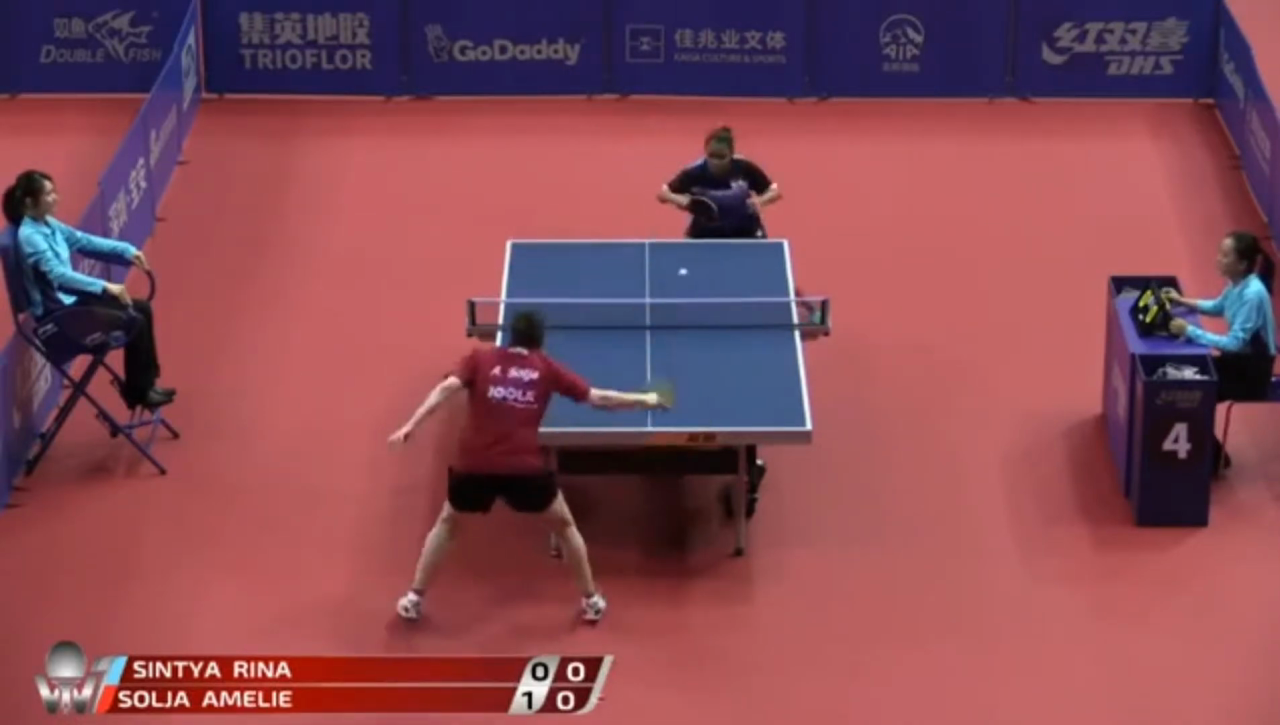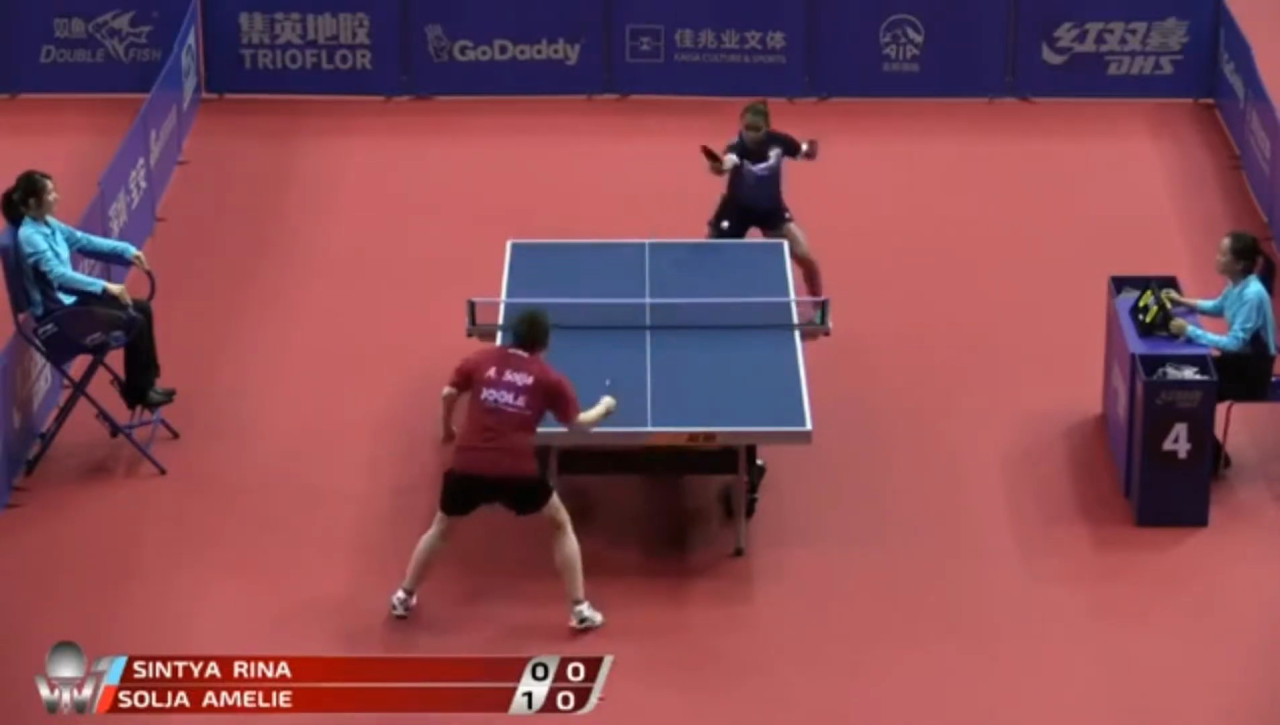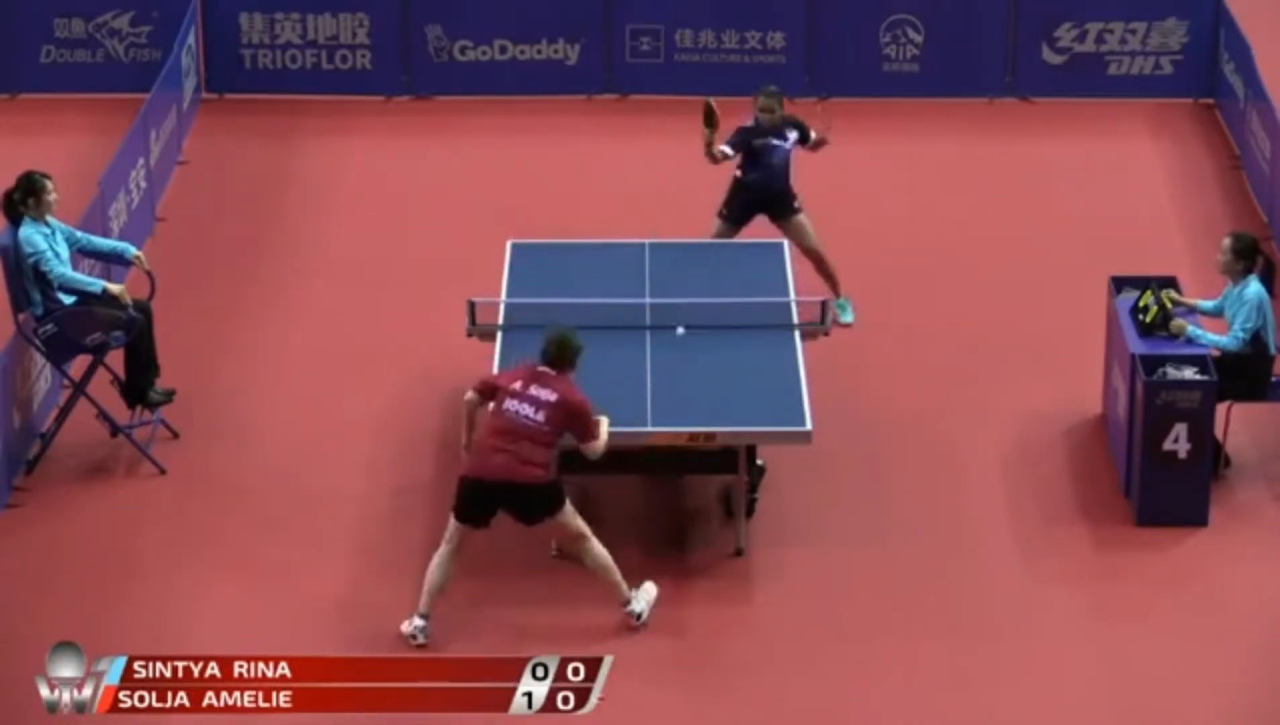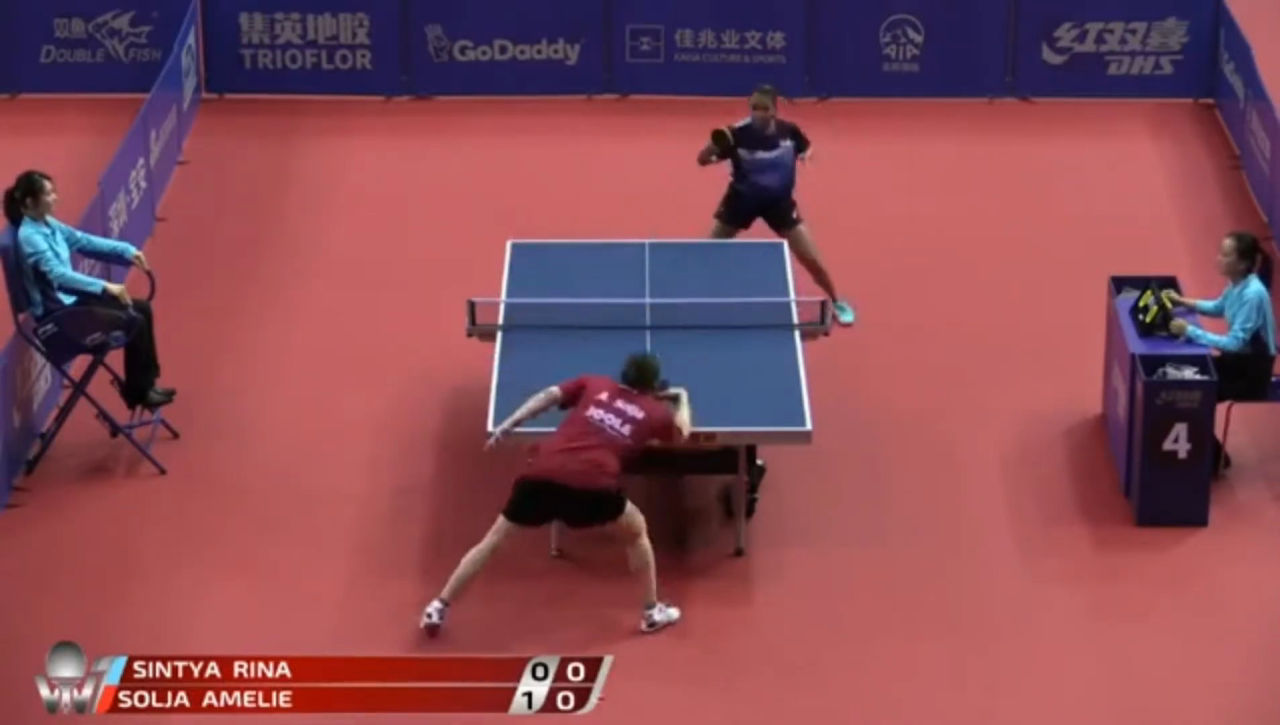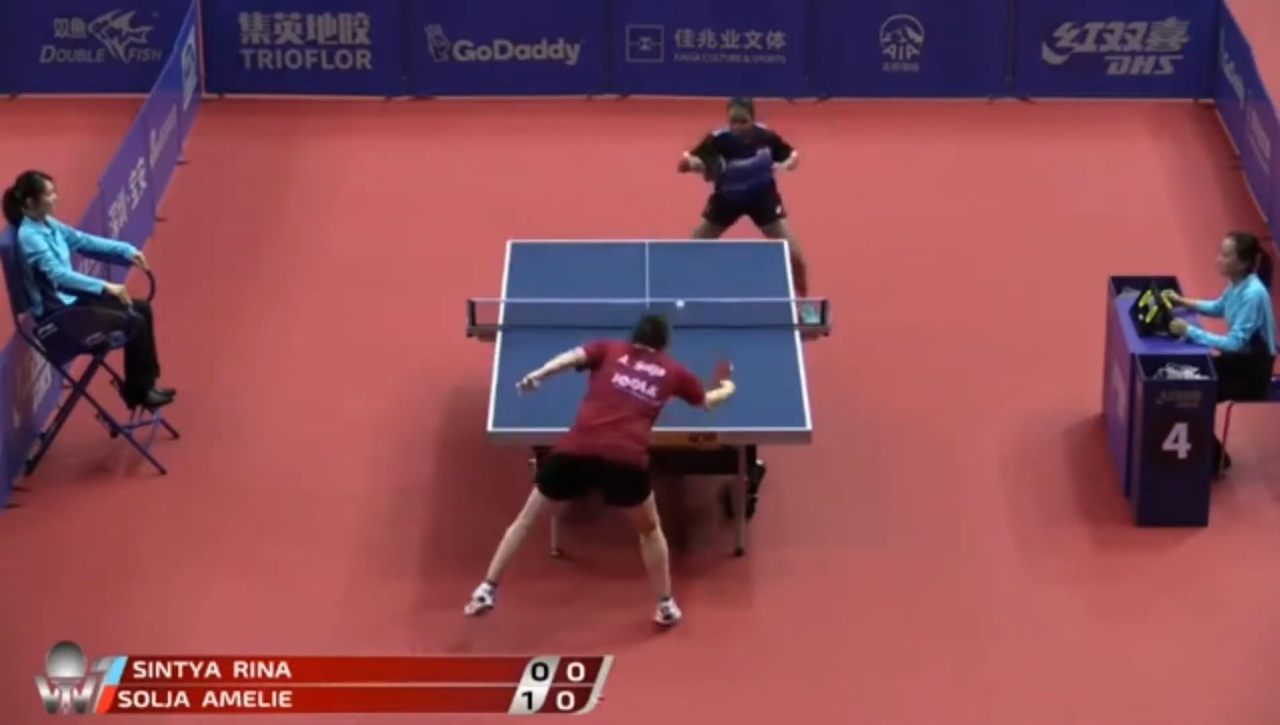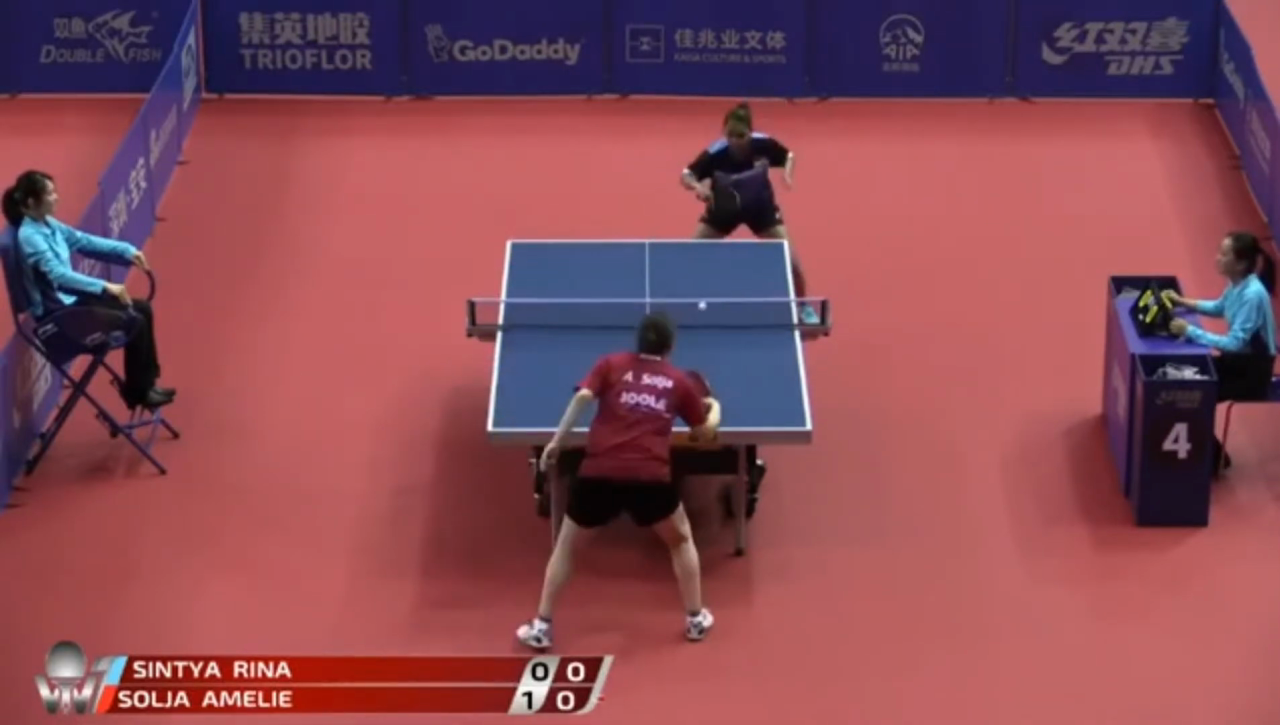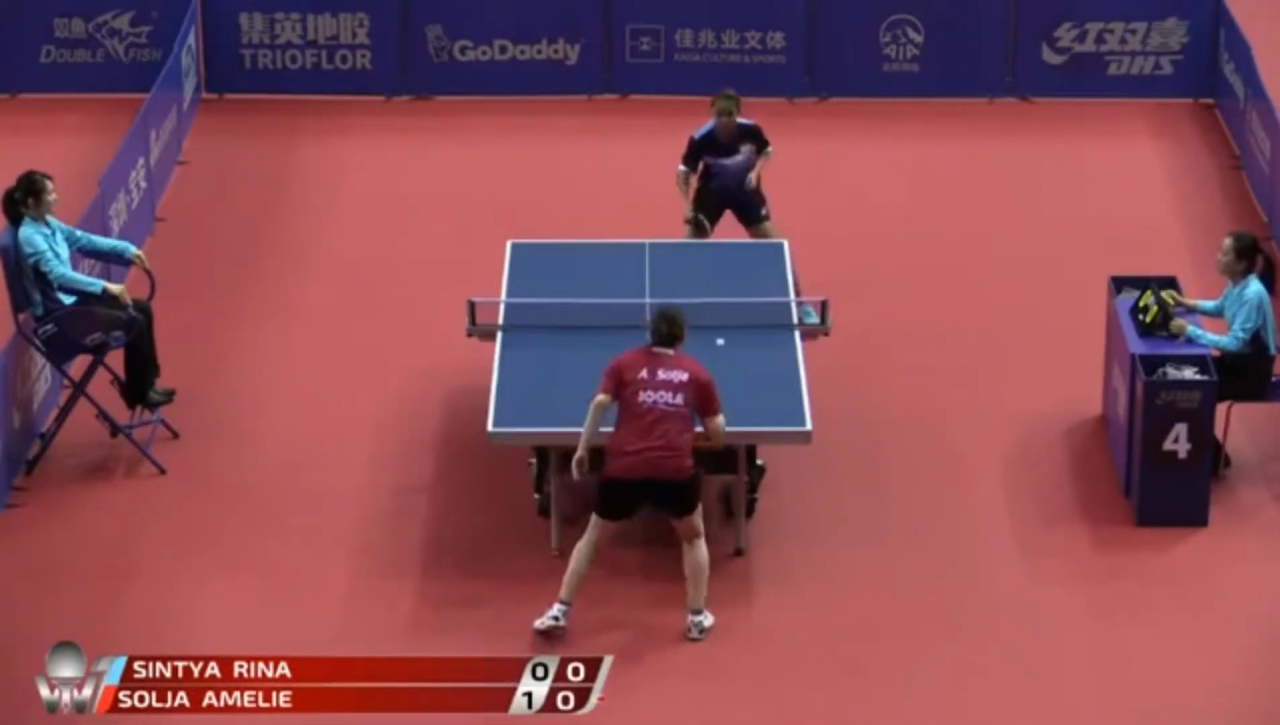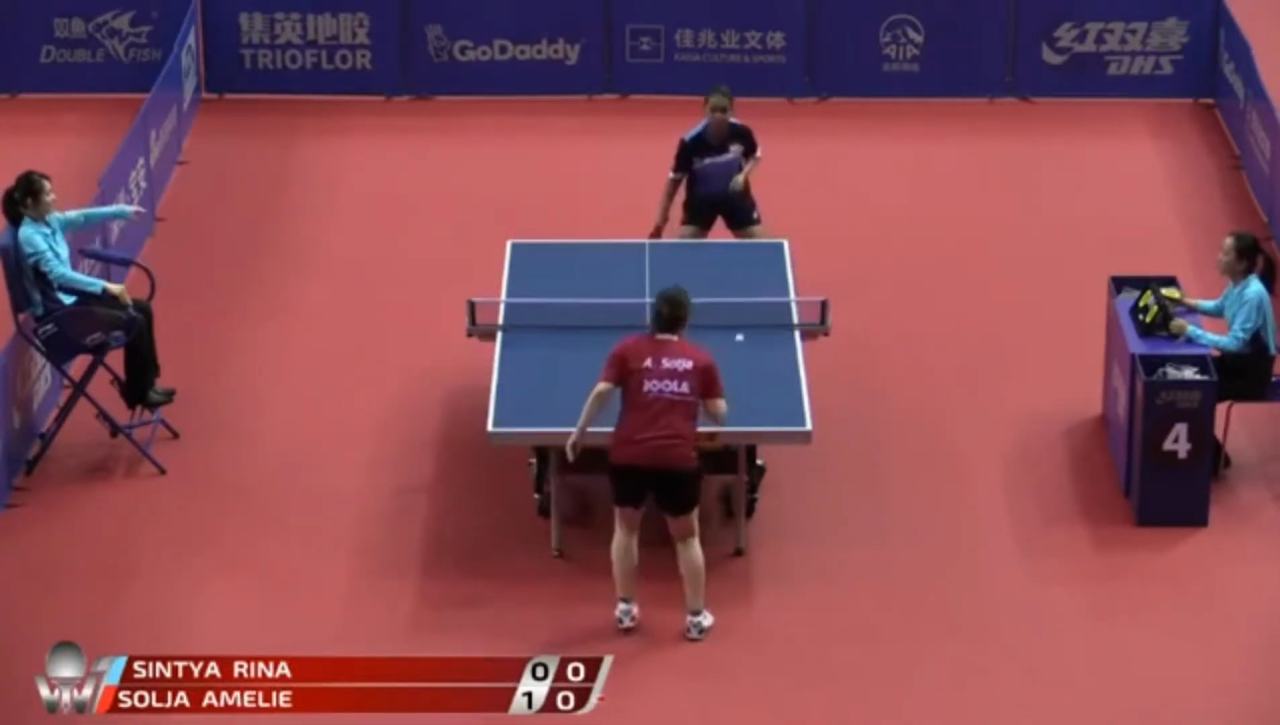
dt=0.2s
person 1, frame 1
left shoulder: (480, 358)
right shoulder: (548, 369)
left elbow: (447, 387)
right elbow: (597, 399)
left wrist: (411, 425)
right wrist: (645, 400)
left hip: (473, 464)
right hip: (524, 467)
left knee: (447, 522)
right knee: (564, 526)
left ankle: (414, 598)
right ankle: (590, 600)
person 1, frame 2
left shoulder: (481, 360)
right shoulder: (549, 378)
left elbow: (448, 394)
right elbow: (579, 424)
left wrist: (447, 427)
right wrist: (605, 406)
left hip: (467, 466)
right hip: (518, 471)
left knee: (440, 529)
right knee: (561, 527)
left ankle: (404, 596)
right ankle: (580, 609)
person 1, frame 3
left shoulder: (510, 376)
right shoulder: (572, 397)
left elbow: (470, 400)
right elbow: (593, 451)
left wrist: (468, 437)
right wrist: (603, 426)
left hip: (480, 474)
right hip: (530, 479)
left knee: (450, 545)
right knee: (582, 539)
left ankle: (420, 623)
right ankle: (632, 604)
person 1, frame 4
left shoulder: (593, 385)
right shoulder: (655, 413)
left elbow: (551, 394)
right elbow: (681, 433)
left wrist: (505, 426)
right wrist: (683, 400)
left hip: (544, 474)
right hip: (593, 485)
left knee: (493, 540)
right knee: (636, 533)
left ankle: (439, 607)
right ankle: (653, 612)
person 1, frame 5
left shoulder: (608, 350)
right shoulder: (673, 372)
left elbow: (576, 356)
right elbow: (708, 400)
left wrist: (539, 374)
right wrist: (728, 388)
left hip: (576, 449)
right hip: (627, 458)
left knee: (527, 517)
right knee: (649, 529)
left ankle: (487, 589)
right ankle: (666, 606)
person 1, frame 6
left shoulder: (611, 364)
right shoulder: (681, 382)
left elbow: (582, 398)
right elbow: (705, 431)
left wrist: (556, 441)
right wrist: (714, 408)
left hip: (599, 471)
right hip: (650, 476)
left knee: (565, 544)
right knee: (681, 540)
left ankle: (541, 625)
right ankle: (695, 618)
person 1, frame 7
left shoulder: (625, 363)
right shoulder: (698, 374)
left elbow: (600, 403)
right elbow: (716, 431)
left wrist: (582, 448)
right wrist: (719, 421)
left hip: (623, 469)
right hip: (675, 471)
left knee: (592, 536)
right knee: (694, 538)
left ankle: (559, 610)
right ankle: (697, 617)
person 1, frame 8
left shoulder: (628, 349)
right shoulder: (702, 360)
left elbow: (601, 391)
right elbow: (719, 414)
left wrist: (578, 432)
right wrist: (696, 402)
left hip: (628, 457)
right hip: (677, 460)
left knee: (625, 529)
right knee: (687, 538)
left ankle: (625, 608)
right ankle: (696, 617)
person 2, frame 1
left shoulder: (745, 168)
right shoulder: (695, 172)
left elbow: (773, 190)
right elbow: (664, 192)
left wrist: (760, 201)
right wrist: (680, 200)
left hip: (745, 230)
right hip: (705, 232)
left ankle: (808, 308)
person 2, frame 2
left shoulder: (778, 139)
right shoulder: (736, 147)
left elbow: (807, 155)
right elbow: (724, 165)
left wrist: (811, 149)
right wrist: (720, 166)
left hip: (771, 210)
right hip: (737, 210)
left knee: (806, 258)
left ankle: (818, 310)
person 2, frame 3
left shoulder: (791, 124)
right shoulder: (746, 132)
left elbow: (813, 144)
right elbow: (718, 157)
left wrist: (820, 140)
right wrist: (709, 144)
left hip: (780, 194)
right hip: (746, 193)
left knee: (814, 251)
left ankle: (839, 301)
person 2, frame 4
left shoulder: (789, 131)
right shoulder: (737, 133)
left elbow: (806, 150)
right elbow: (703, 160)
left wrist: (804, 158)
right wrist: (709, 151)
left hip: (779, 200)
right hip: (742, 198)
left knee: (810, 258)
left ankle: (837, 303)
person 2, frame 5
left shoulder: (766, 136)
right shoulder: (716, 141)
left elbow: (793, 156)
right elbow: (683, 165)
left wrist: (784, 166)
right wrist: (693, 162)
left hip: (763, 200)
right hip: (725, 199)
left knee: (794, 255)
left ankle: (804, 304)
person 2, frame 6
left shoulder: (765, 144)
right shoulder: (714, 154)
left elbow: (788, 157)
right elbow: (686, 176)
left wrist: (787, 174)
right wrist: (698, 188)
left hip: (760, 205)
right hip: (724, 207)
left knee: (790, 261)
left ankle: (803, 306)
person 2, frame 7
left shoulder: (751, 130)
right shoulder: (700, 139)
left elbow: (766, 151)
right elbow: (684, 171)
left wrist: (756, 172)
right wrist: (687, 204)
left hip: (746, 192)
right hip: (711, 195)
left ankle: (800, 303)
person 2, frame 8
left shoulder: (742, 133)
right shoulder: (690, 142)
left elbow: (755, 156)
right elbow: (675, 178)
left wrist: (743, 175)
right wrist: (662, 216)
left hip: (736, 198)
right hip: (702, 201)
person 3, frame 1
left shoulder: (48, 223)
right shoulder: (29, 236)
left elbow: (84, 241)
right elbow: (58, 274)
left wrist: (126, 250)
right wrist: (105, 286)
left hip: (72, 296)
right hip: (57, 310)
left knee: (142, 309)
right knee: (134, 323)
left ankle: (146, 382)
right ankle: (139, 392)
person 3, frame 2
left shoulder: (47, 223)
right shoulder: (29, 237)
left elbow: (84, 240)
right elbow: (58, 274)
left wrist: (126, 250)
right wrist: (105, 286)
left hip: (72, 296)
right hip: (57, 311)
left knee: (142, 309)
right knee: (134, 323)
left ankle: (146, 382)
right ankle: (139, 392)
person 3, frame 3
left shoulder: (47, 223)
right shoulder: (29, 237)
left elbow: (84, 240)
right elbow: (58, 274)
left wrist: (126, 250)
right wrist: (105, 286)
left hip: (72, 296)
right hip: (57, 310)
left knee: (142, 309)
right knee: (134, 323)
left ankle: (145, 382)
right ankle: (139, 392)
person 3, frame 4
left shoulder: (47, 223)
right shoulder: (29, 236)
left elbow: (84, 240)
right elbow: (58, 274)
left wrist: (126, 250)
right wrist: (105, 286)
left hip: (72, 296)
right hip: (57, 310)
left knee: (142, 309)
right knee: (134, 323)
left ankle: (146, 382)
right ankle: (138, 392)
person 3, frame 5
left shoulder: (47, 223)
right shoulder: (29, 236)
left elbow: (84, 240)
right elbow: (58, 274)
left wrist: (126, 250)
right wrist: (105, 286)
left hip: (72, 296)
right hip: (57, 310)
left knee: (142, 309)
right knee: (134, 323)
left ankle: (146, 382)
right ankle: (138, 392)
person 3, frame 6
left shoulder: (47, 223)
right shoulder: (29, 237)
left elbow: (84, 240)
right elbow: (59, 274)
left wrist: (126, 250)
right wrist: (105, 287)
left hip: (72, 296)
right hip: (57, 310)
left knee: (142, 309)
right knee: (134, 323)
left ankle: (146, 383)
right ankle: (139, 392)
person 3, frame 7
left shoulder: (47, 223)
right shoulder: (29, 237)
left elbow: (84, 239)
right elbow: (59, 274)
left wrist: (126, 249)
right wrist: (105, 287)
left hip: (72, 296)
right hip: (57, 310)
left knee: (142, 309)
right knee: (134, 323)
left ankle: (146, 382)
right ankle: (139, 392)
person 3, frame 8
left shoulder: (48, 220)
right shoulder: (29, 236)
left elbow: (82, 217)
right elbow: (58, 274)
left wrist: (122, 210)
right wrist: (105, 287)
left hip: (71, 296)
right hip: (57, 310)
left knee: (142, 309)
right knee: (134, 323)
left ankle: (145, 382)
right ankle: (139, 392)
person 4, frame 1
left shoulder: (1252, 294)
right shoulder: (1237, 284)
left elbow: (1234, 343)
right elbow: (1217, 307)
left wrist: (1189, 331)
right wrist: (1182, 301)
left hip: (1254, 370)
right hip: (1240, 358)
left ankle: (1215, 456)
person 4, frame 2
left shoulder: (1252, 295)
right shoulder: (1237, 284)
left elbow: (1234, 343)
right elbow: (1217, 307)
left wrist: (1189, 331)
right wrist: (1182, 301)
left hip: (1254, 370)
right hip: (1240, 358)
left ankle: (1214, 456)
person 4, frame 3
left shoulder: (1252, 295)
right shoulder: (1237, 284)
left elbow: (1234, 343)
right elbow: (1217, 307)
left wrist: (1189, 331)
right wrist: (1183, 301)
left hip: (1254, 370)
right hip: (1239, 357)
left ankle: (1215, 456)
person 4, frame 4
left shoulder: (1252, 294)
right shoulder: (1237, 284)
left elbow: (1234, 343)
right elbow: (1218, 308)
left wrist: (1189, 331)
right wrist: (1183, 301)
left hip: (1254, 370)
right hip: (1239, 357)
left ankle: (1215, 456)
person 4, frame 5
left shoulder: (1253, 294)
right shoulder: (1237, 284)
left elbow: (1234, 343)
right elbow: (1218, 307)
left wrist: (1189, 331)
right wrist: (1183, 301)
left hip: (1254, 370)
right hip: (1239, 357)
left ankle: (1214, 456)
person 4, frame 6
left shoulder: (1252, 295)
right shoulder: (1237, 284)
left elbow: (1234, 343)
right elbow: (1218, 307)
left wrist: (1189, 330)
right wrist: (1183, 302)
left hip: (1254, 370)
right hip: (1239, 358)
left ankle: (1214, 456)
person 4, frame 7
left shoulder: (1252, 295)
right shoulder: (1237, 284)
left elbow: (1234, 343)
right elbow: (1218, 308)
left wrist: (1189, 331)
right wrist: (1184, 302)
left hip: (1254, 369)
right hip: (1239, 357)
left ankle: (1214, 456)
person 4, frame 8
left shoulder: (1252, 294)
right shoulder: (1237, 284)
left elbow: (1233, 343)
right elbow: (1218, 308)
left wrist: (1189, 330)
right wrist: (1185, 302)
left hip: (1254, 369)
right hip: (1239, 357)
left ankle: (1214, 456)
